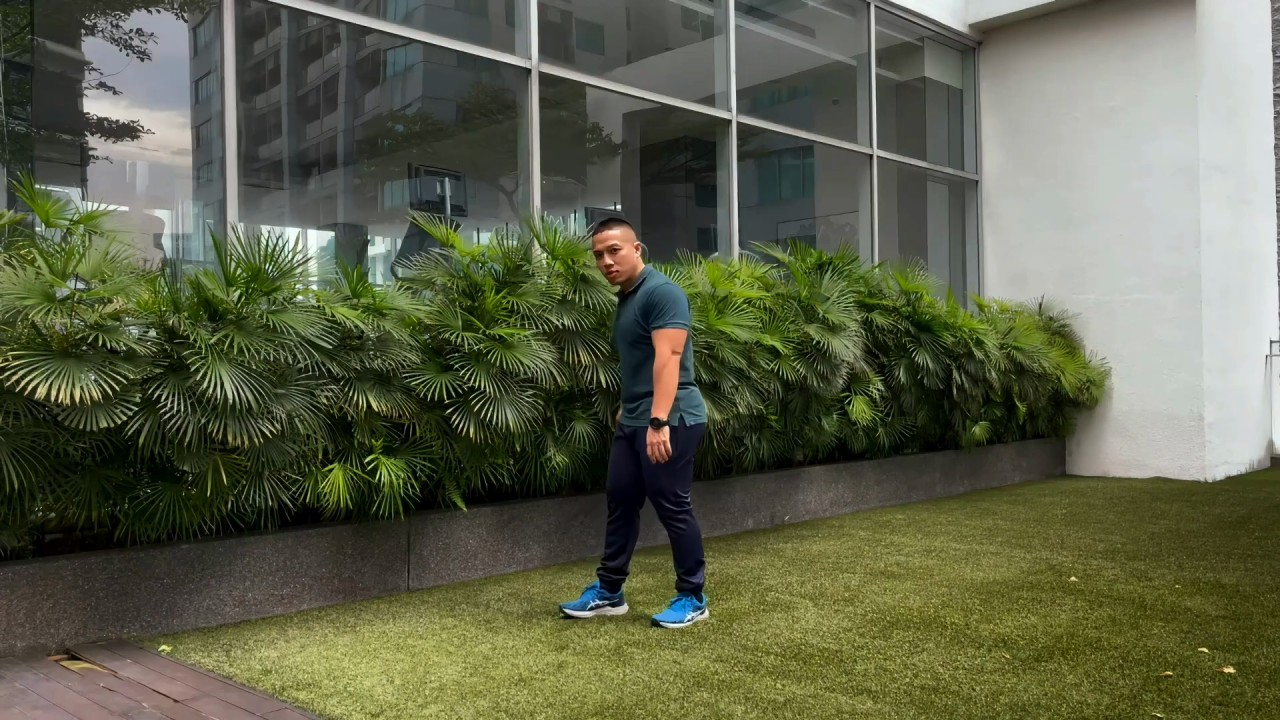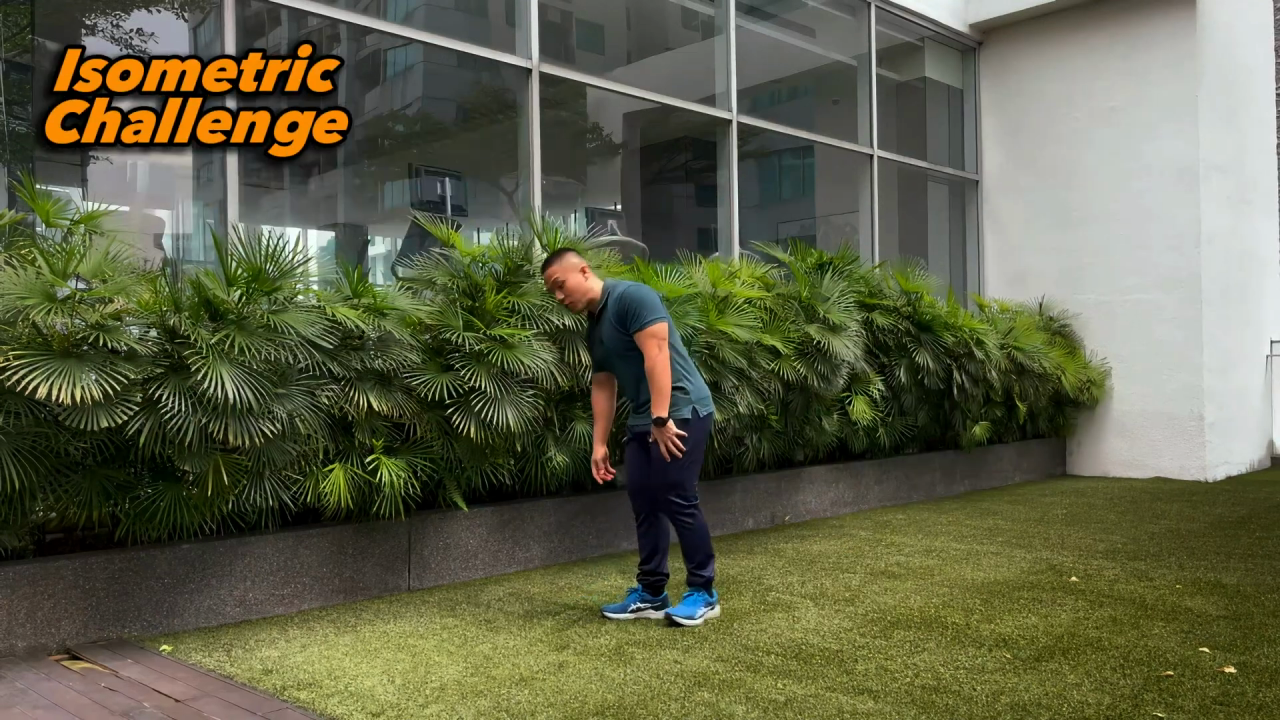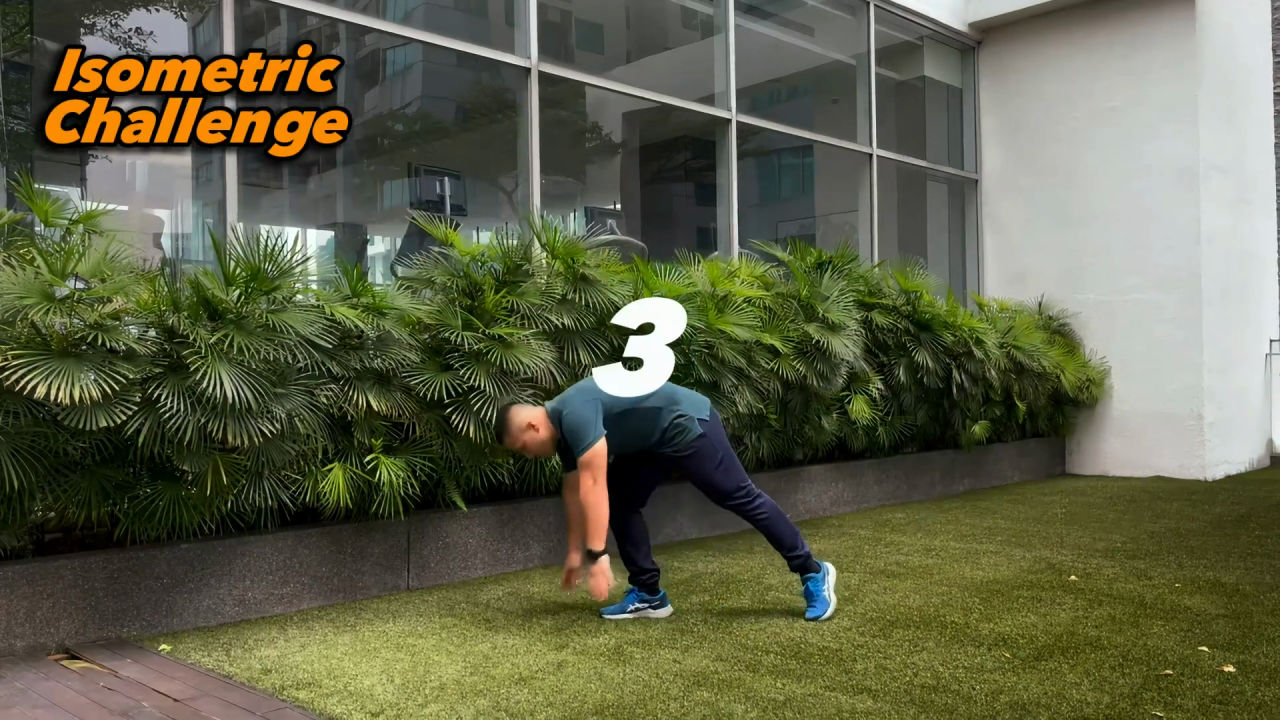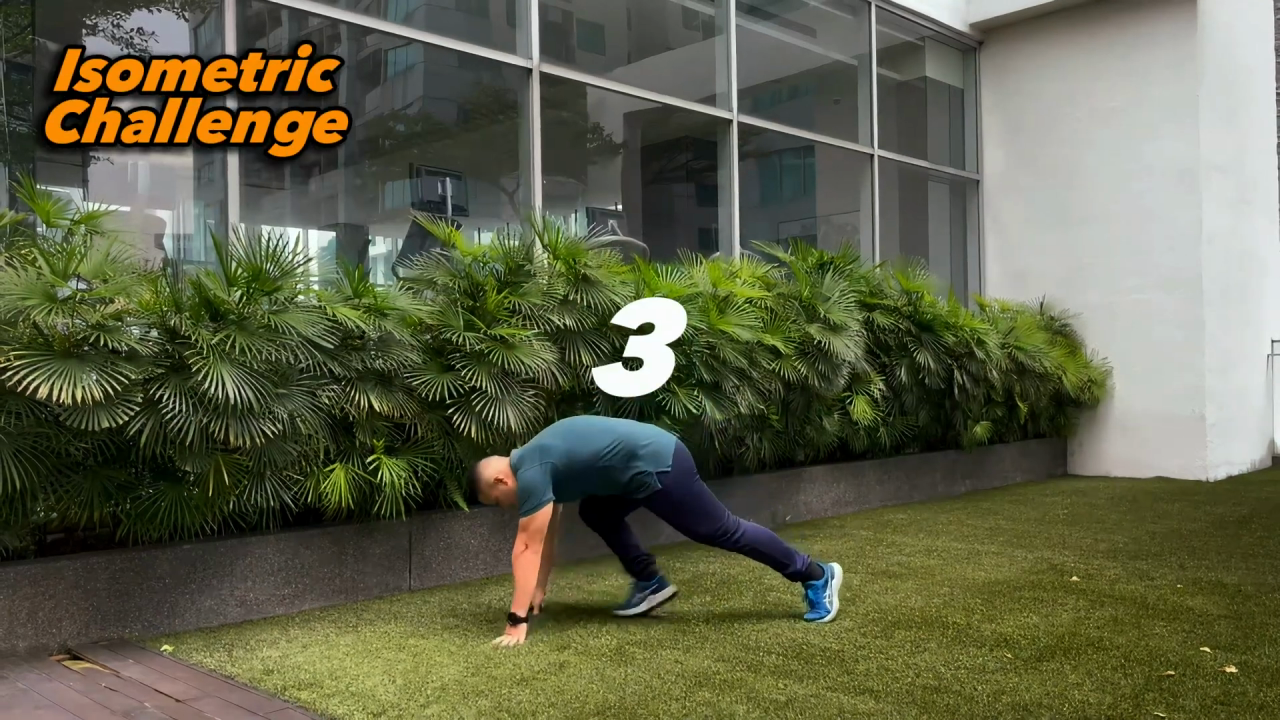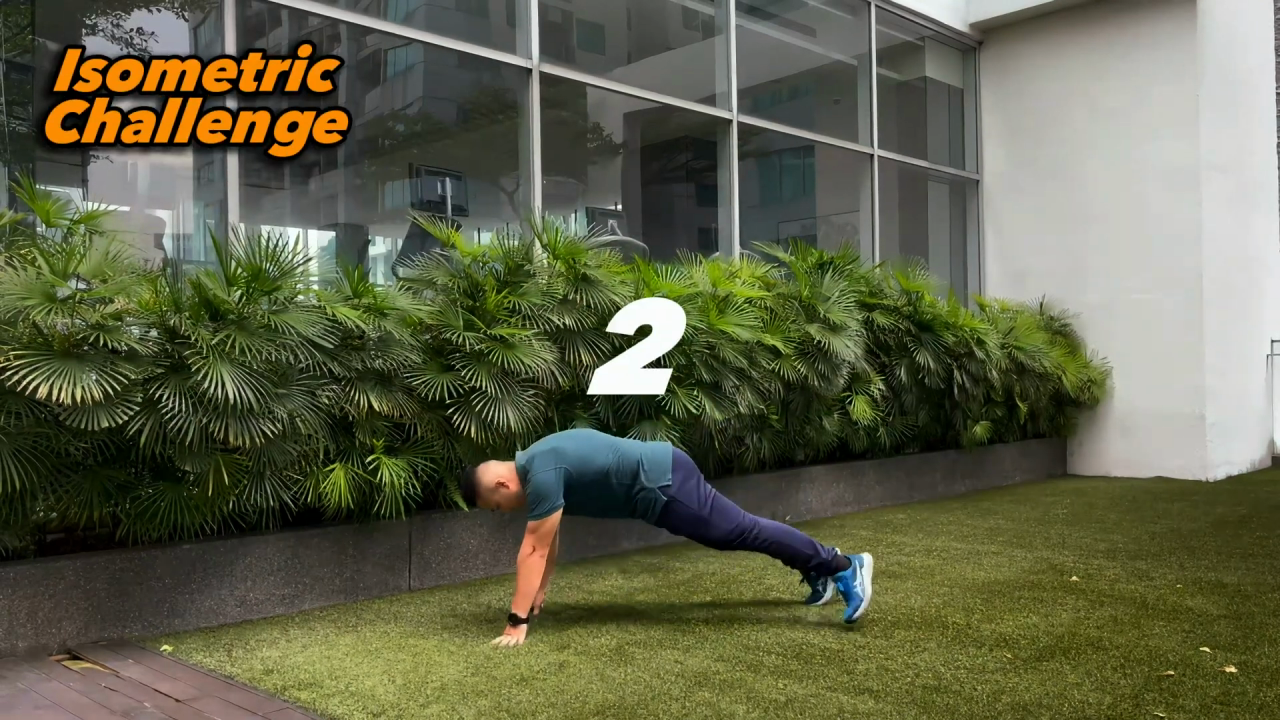
dt=0.7s
person 1, frame 1
left shoulder: (661, 292)
right shoulder: (626, 301)
left elbow: (668, 357)
left wrist: (659, 421)
right wrist: (625, 410)
left hip: (668, 424)
right hip: (635, 422)
left knee: (673, 509)
right knee: (619, 505)
left ankle: (692, 599)
right ankle: (608, 593)
person 1, frame 2
left shoulder: (632, 297)
right shoulder: (594, 326)
left elbow: (656, 356)
right elbow: (603, 387)
left wrist: (661, 419)
right wrist: (600, 444)
left hip: (681, 412)
right hip: (644, 421)
left knee: (678, 501)
right knee: (643, 502)
left ankle: (703, 593)
right ankle: (651, 593)
person 1, frame 3
left shoulder: (575, 415)
right shoulder: (563, 430)
left elbow: (593, 486)
right elbow: (574, 492)
left wrist: (597, 556)
right wrist: (575, 553)
left hip: (687, 423)
left knee: (743, 499)
right knee: (621, 502)
left ankle: (814, 573)
right ankle: (649, 594)
person 1, frame 4
left shoulder: (531, 473)
right shoulder: (537, 460)
left elbow: (527, 547)
right elbow: (546, 535)
left wrist: (518, 620)
right wrist: (539, 590)
left hip: (656, 465)
right hip: (649, 448)
left knee: (722, 531)
right knee: (596, 512)
left ankle: (817, 577)
right ankle: (650, 583)
person 1, frame 5
left shoulder: (541, 477)
right shoulder: (537, 462)
left elbow: (534, 550)
right elbow: (549, 541)
left wrist: (518, 621)
right wrist: (539, 592)
left hip: (660, 483)
right hip: (661, 471)
left knee: (738, 532)
right knee: (731, 523)
left ankle: (846, 568)
right ankle: (823, 560)
